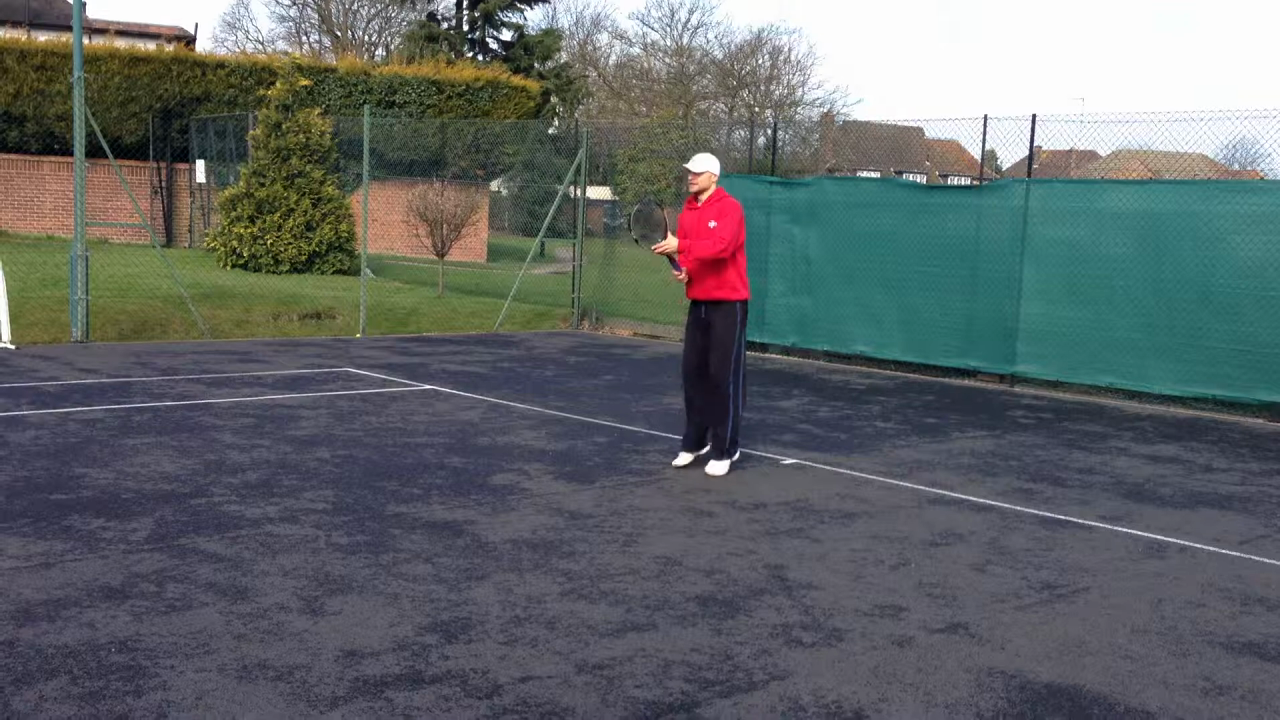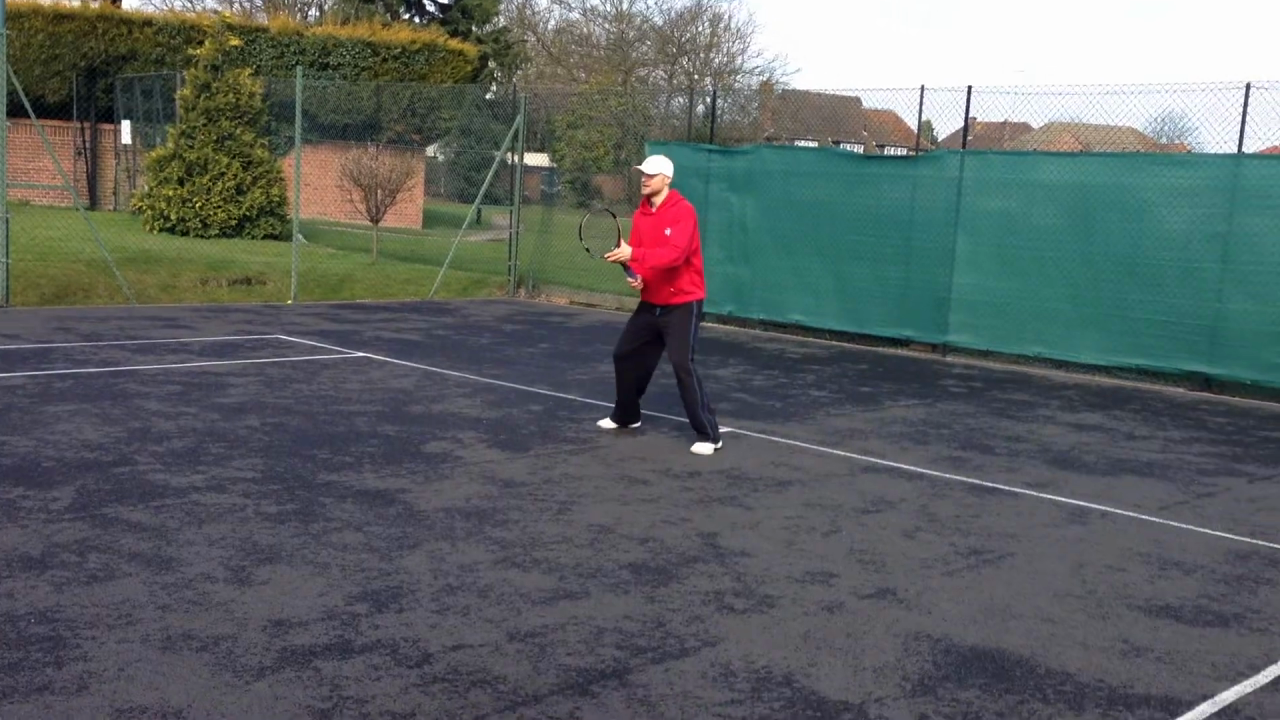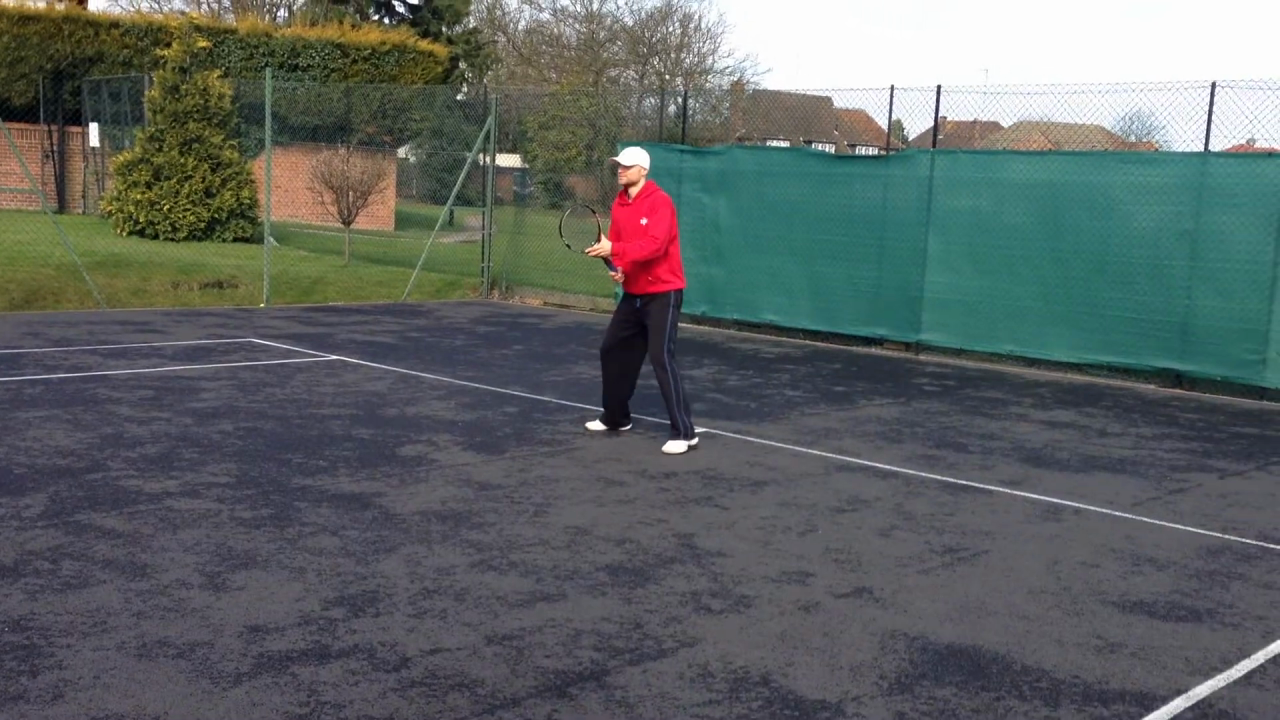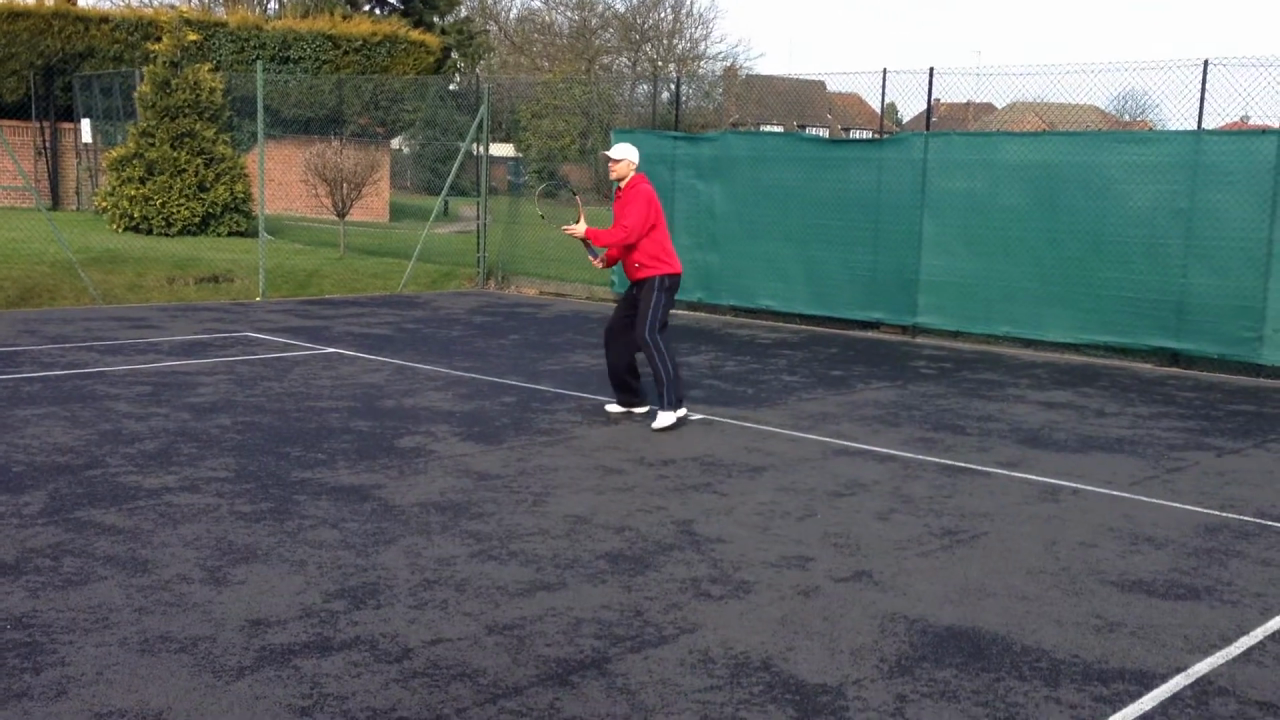
dt=0.5s
person 1, frame 1
left shoulder: (730, 208)
right shoulder: (687, 211)
left elbow: (721, 246)
right elbow: (685, 250)
left wrist: (680, 245)
right wrist: (683, 271)
left hip: (729, 303)
right hip: (699, 303)
left knee: (724, 374)
right knee: (693, 371)
left ankle: (725, 450)
right ankle: (696, 441)
person 1, frame 2
left shoulder: (683, 211)
right shoulder: (641, 212)
left elbow: (675, 254)
right elbow: (636, 251)
left wrist: (634, 254)
right wrist: (636, 276)
left hip: (682, 304)
right hip: (650, 303)
left knee: (683, 365)
right knee: (625, 355)
left ankle: (708, 434)
right ankle: (626, 414)
person 1, frame 3
left shoulder: (660, 201)
right shoulder: (619, 204)
left elbow: (654, 245)
right elbow: (615, 244)
left wrist: (614, 249)
right wrist: (618, 269)
left hip: (663, 293)
right hip: (633, 294)
left knee: (661, 357)
right knee: (612, 351)
left ankle: (683, 432)
right ankle: (615, 416)
person 1, frame 4
left shoulder: (642, 193)
right shoulder: (623, 195)
left elbow: (629, 235)
right elbow: (624, 240)
left wrist: (588, 233)
right wrist: (606, 259)
left hip: (660, 275)
right hip: (642, 279)
left knee: (651, 336)
right knee: (616, 334)
left ankle: (672, 404)
right ankle: (631, 398)
